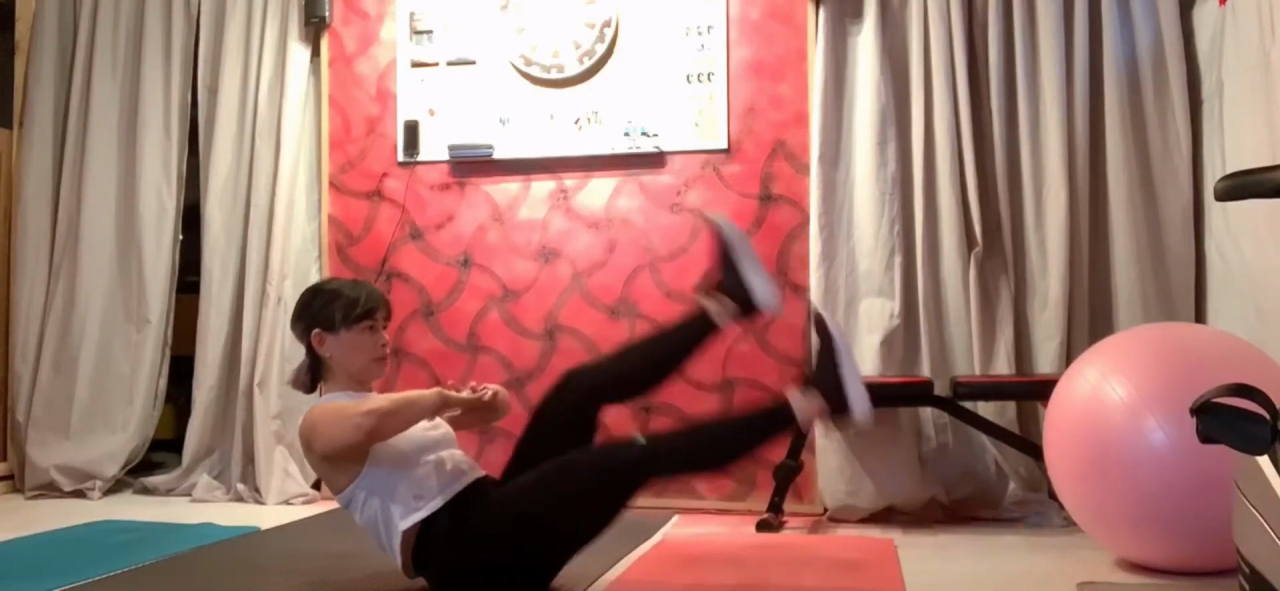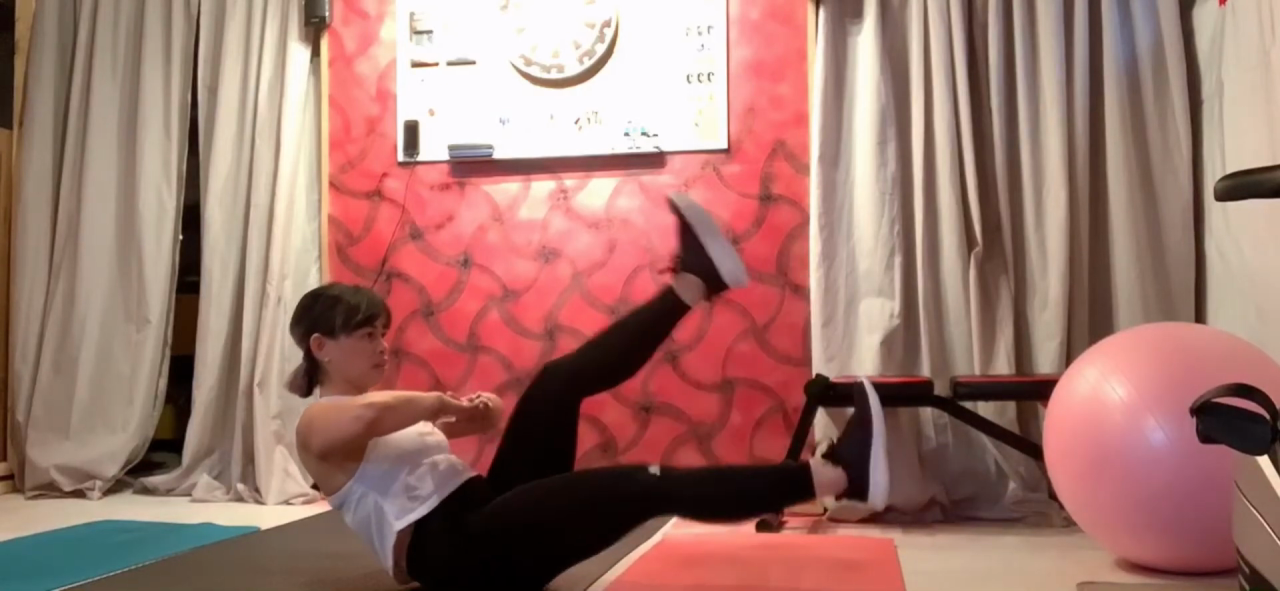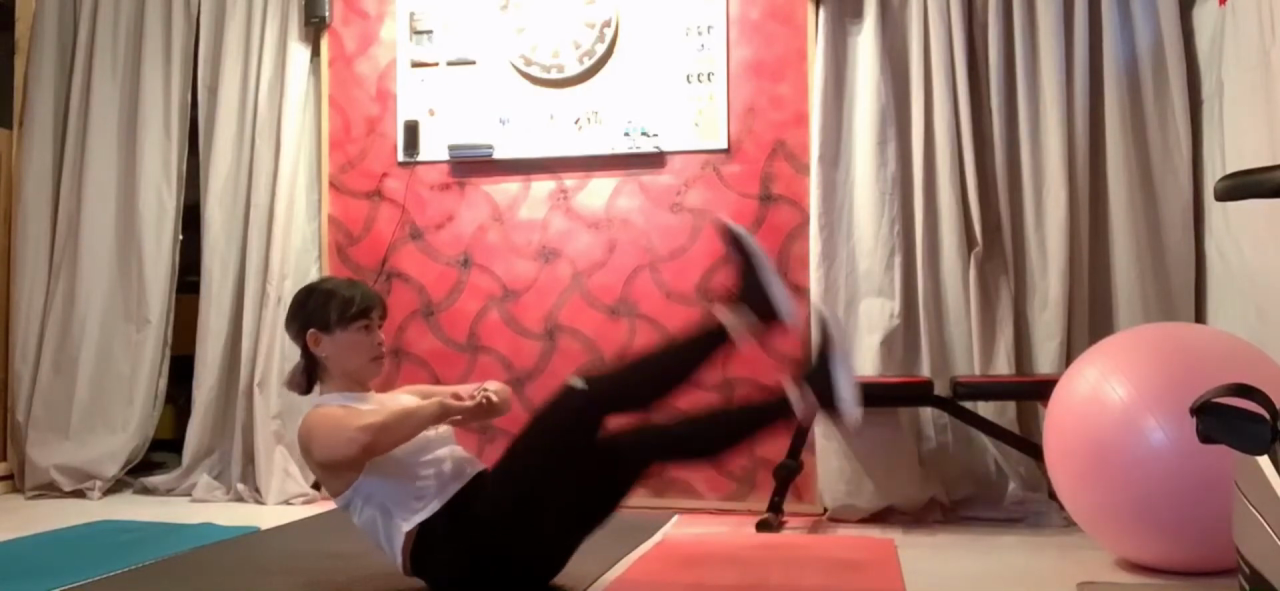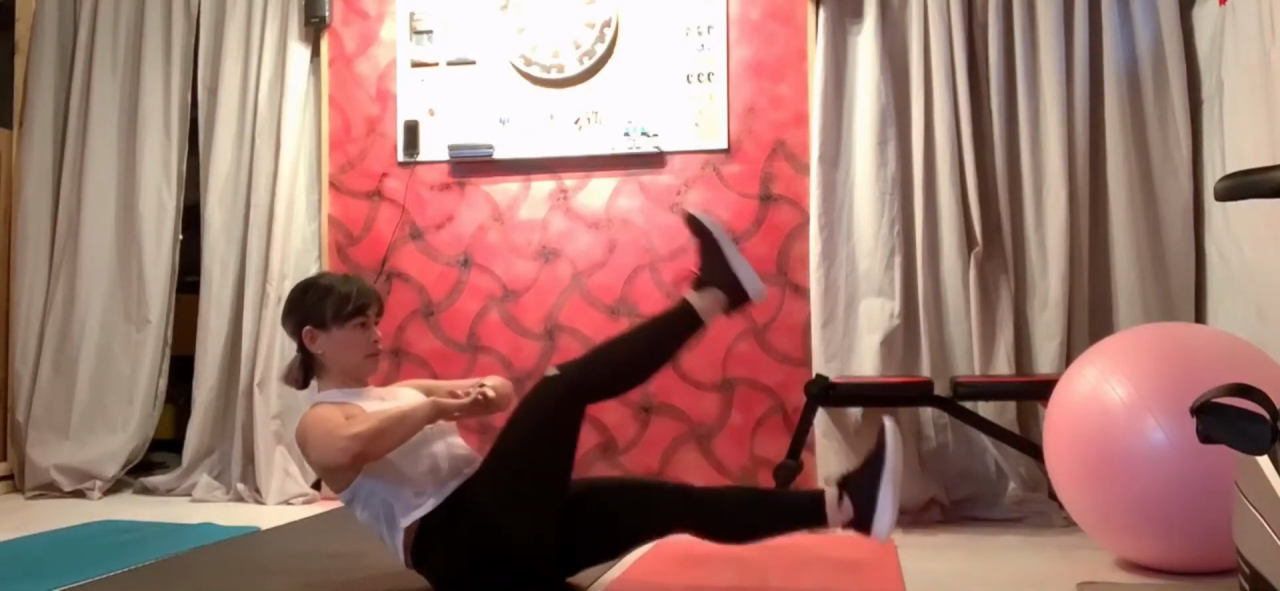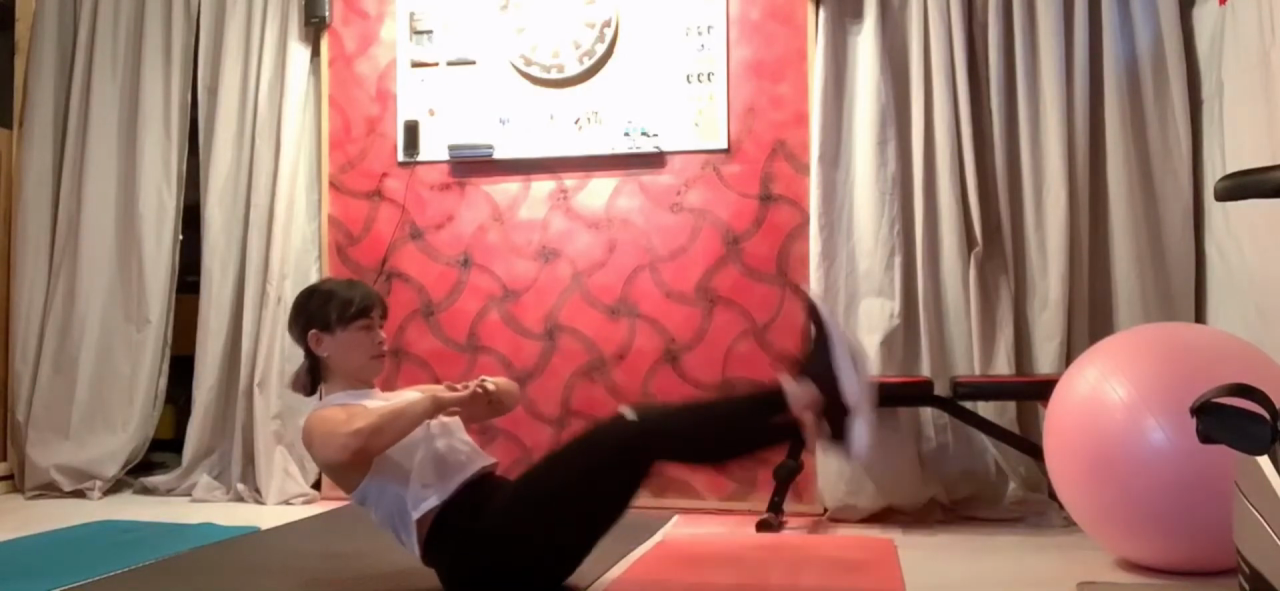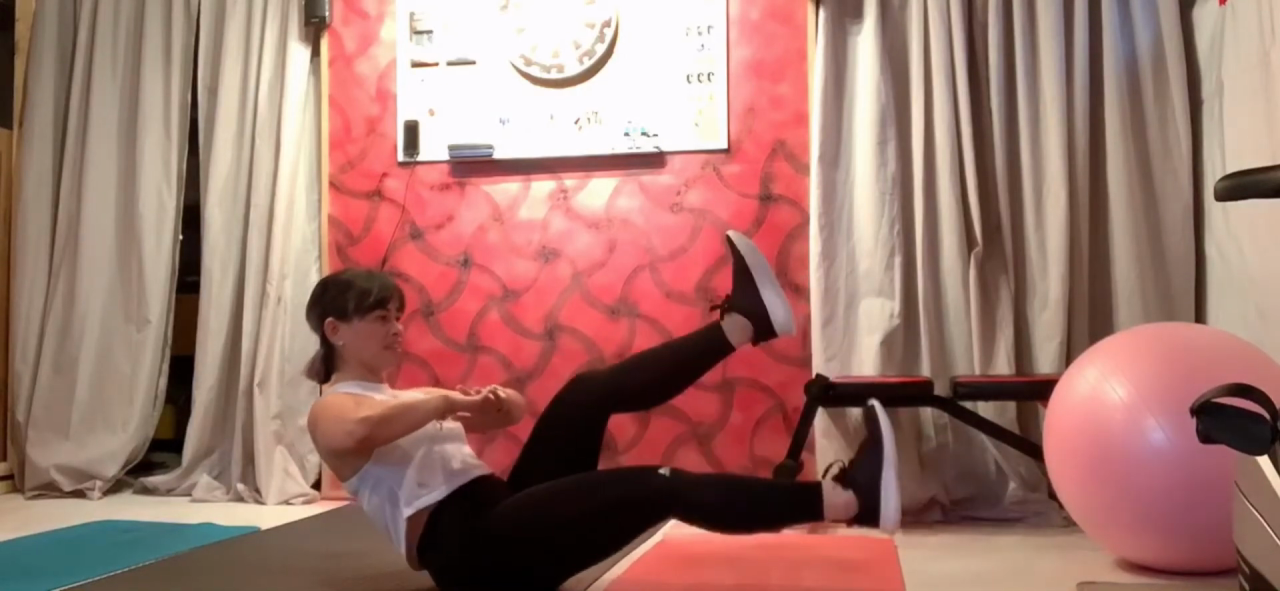
dt=0.4s
person 1, frame 1
left shoulder: (392, 406)
right shoulder: (323, 425)
left elbow: (500, 405)
right elbow: (365, 426)
left wrist: (482, 400)
right wrist: (440, 400)
left hip: (498, 518)
left knee: (579, 389)
right knee: (631, 456)
left ankle: (723, 306)
right ankle: (808, 404)
person 1, frame 2
left shoulder: (390, 406)
right shoulder: (319, 425)
left elbow: (488, 414)
right elbow: (366, 419)
left wrist: (477, 406)
right wrist: (439, 405)
left hip: (494, 518)
left knee: (557, 381)
right knee: (646, 486)
left ankle: (690, 285)
right ankle: (832, 476)
person 1, frame 3
left shoulder: (398, 400)
right shoulder: (321, 426)
left elbow: (502, 395)
right elbow: (357, 440)
left wrist: (483, 397)
right wrist: (442, 408)
left hip: (507, 537)
left knee: (636, 443)
right knee: (585, 398)
left ankle: (803, 396)
right ankle: (740, 318)
person 1, frame 4
left shoulder: (400, 393)
right shoulder: (320, 423)
left elbow: (504, 390)
right elbow: (349, 447)
left wrist: (481, 390)
right wrist: (436, 408)
left hip: (514, 538)
left knee: (674, 503)
right knee: (564, 384)
left ankle: (841, 505)
right ankle: (709, 299)
person 1, frame 5
left shoulder: (398, 403)
right shoulder: (325, 424)
left elbow: (510, 394)
right elbow: (349, 446)
left wrist: (485, 389)
right wrist: (433, 402)
left hip: (511, 524)
left knee: (645, 428)
right knee: (630, 433)
left ankle: (807, 400)
right ankle: (805, 405)
person 1, frame 6
left shoulder: (407, 400)
right shoulder: (332, 412)
left elbow: (515, 409)
right elbow: (357, 432)
left wrist: (489, 401)
right wrist: (442, 402)
left hip: (506, 519)
left knee: (587, 391)
right knee: (656, 487)
left ankle: (739, 323)
right ankle: (846, 499)
